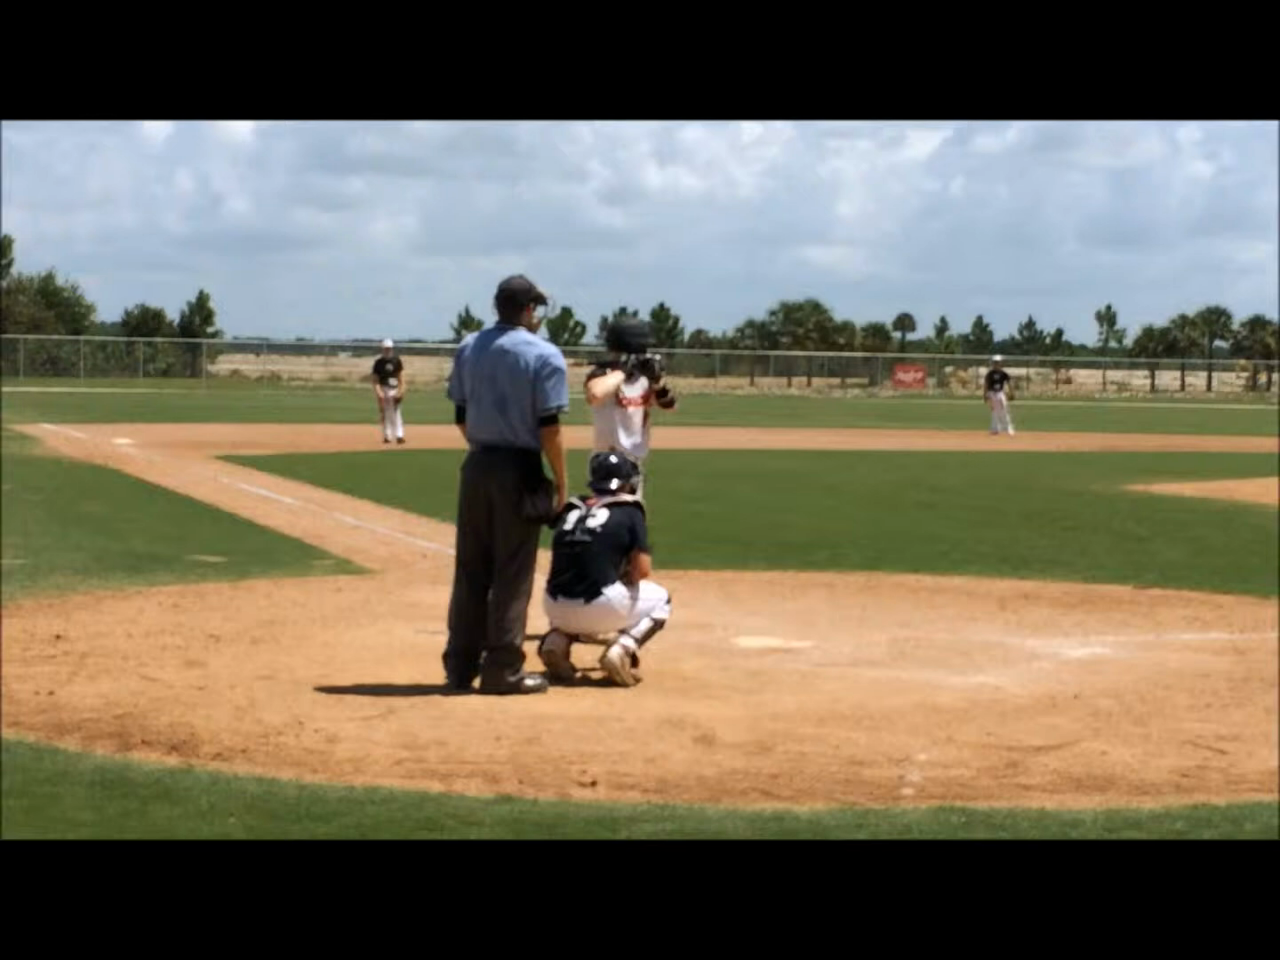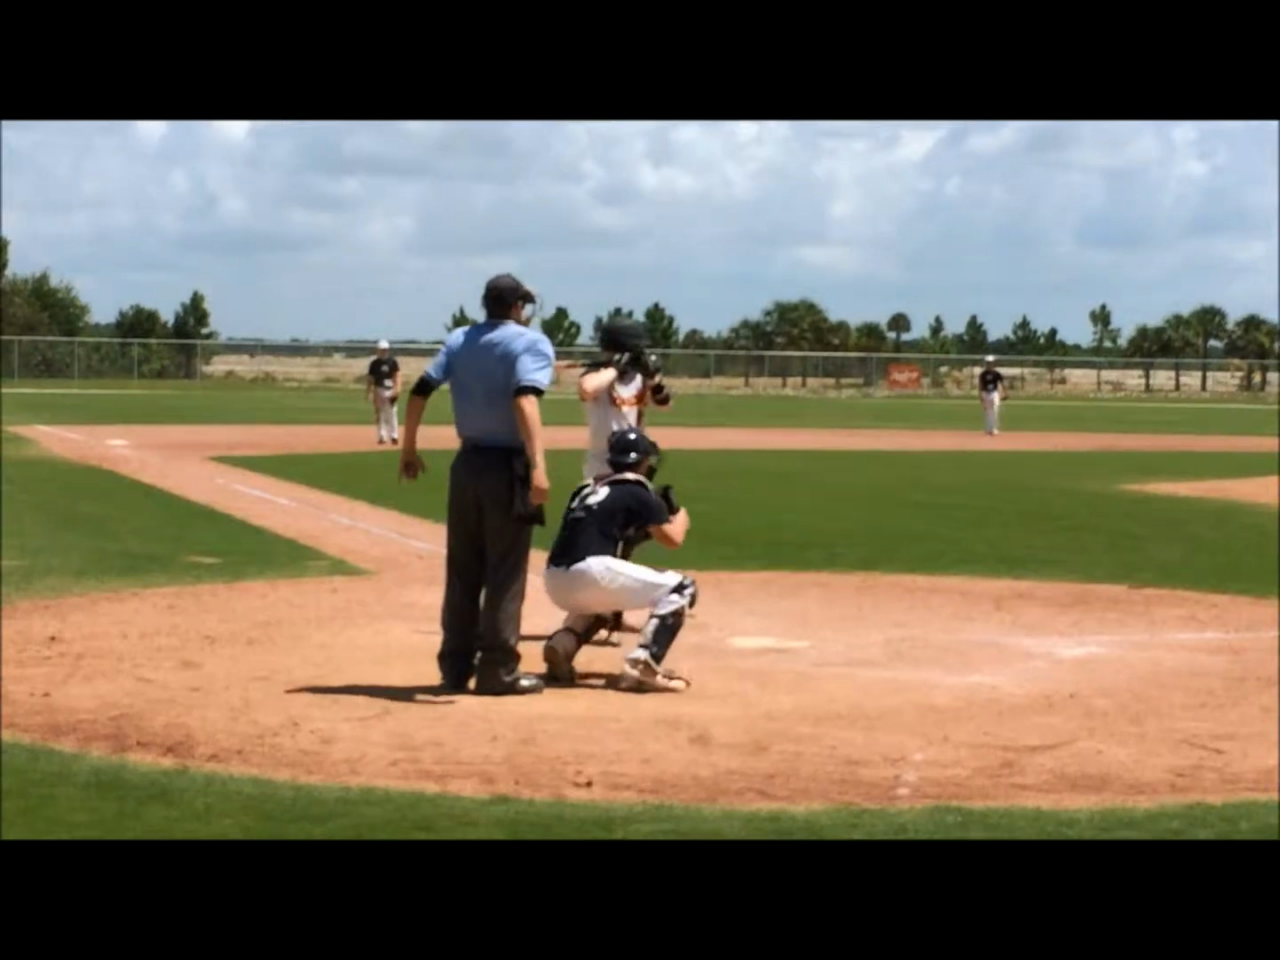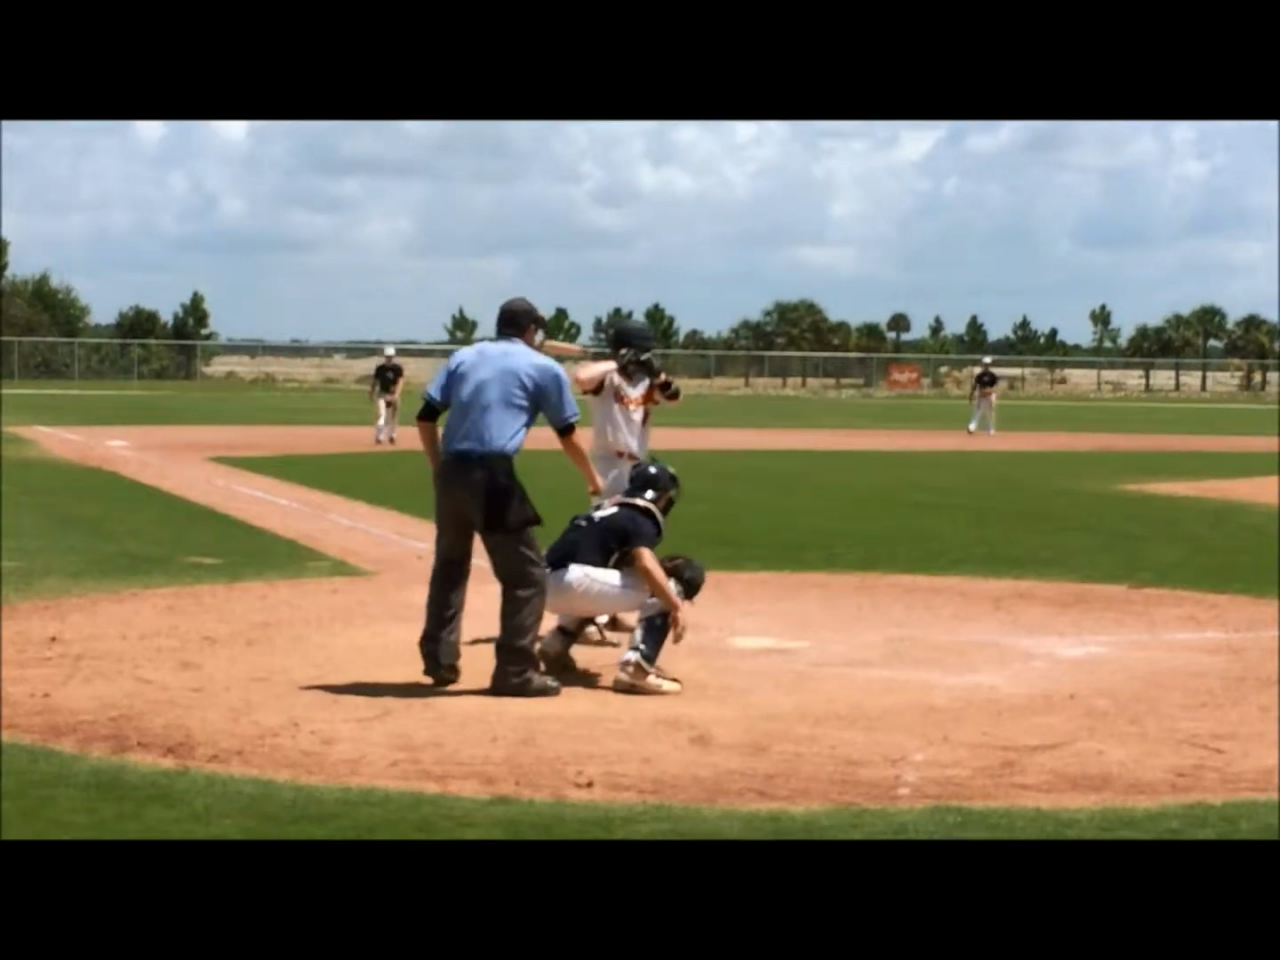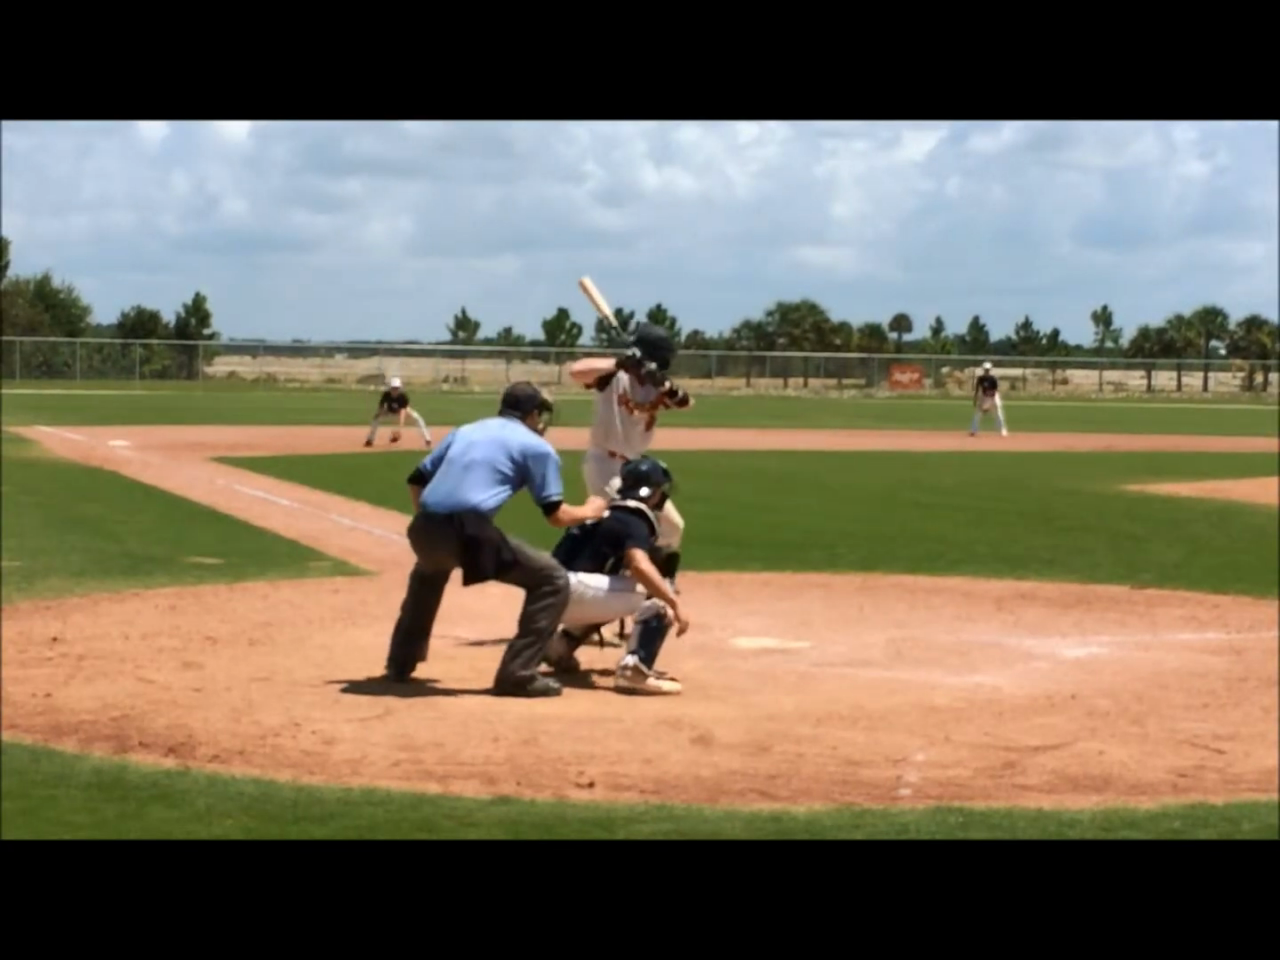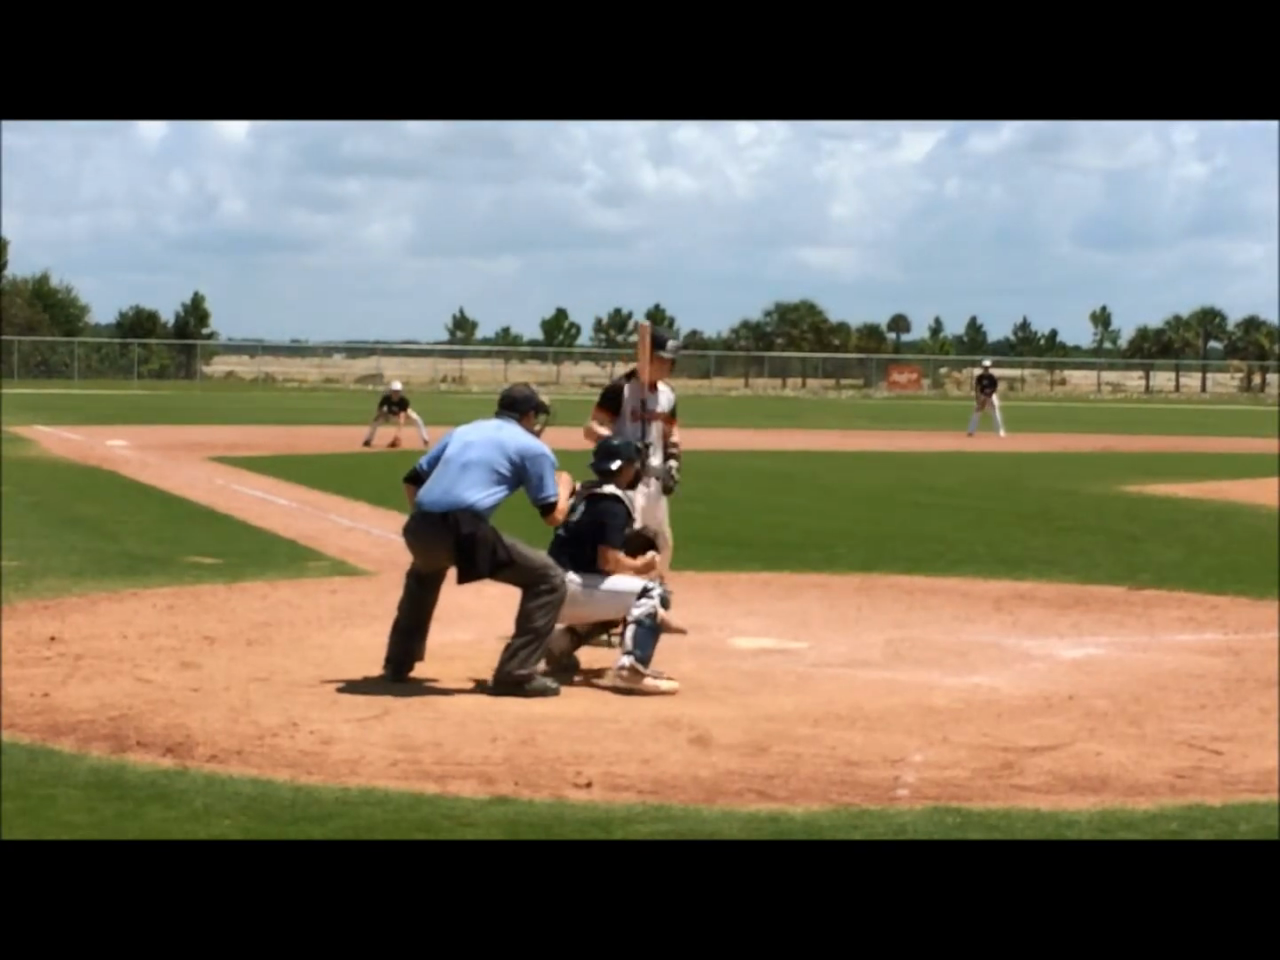
dt=0.7s
person 1, frame 1
left shoulder: (469, 347)
right shoulder: (544, 354)
left elbow: (462, 417)
right elbow: (549, 429)
right wrist: (561, 483)
left hip: (476, 467)
right hip: (519, 470)
left knee: (470, 571)
right knee: (512, 575)
left ankle: (461, 666)
right ankle: (503, 671)
person 1, frame 2
left shoulder: (458, 340)
right shoulder: (532, 342)
left elbow: (420, 391)
right elbow: (526, 400)
left wrist: (409, 448)
right wrist: (538, 466)
left hip: (467, 464)
right hip: (507, 467)
left knee: (462, 572)
right knee: (505, 574)
left ankle: (456, 666)
right ankle: (498, 671)
person 1, frame 3
left shoulder: (463, 356)
right shoulder: (544, 367)
left elbow: (426, 416)
right elbow: (569, 436)
right wrist: (592, 478)
left hip: (451, 474)
right hip: (492, 477)
left knee: (449, 568)
right knee: (525, 575)
left ankle: (439, 661)
right ankle: (516, 673)
person 1, frame 4
left shoulder: (465, 430)
right shoulder: (536, 446)
left elbow: (417, 480)
right elbow: (556, 515)
right wrist: (590, 510)
left hip: (424, 530)
right hip: (468, 532)
left knee: (427, 575)
right knee: (552, 580)
left ankle: (400, 663)
right ankle: (518, 675)
person 1, frame 5
left shoulder: (463, 431)
right shoulder: (533, 447)
left elbow: (412, 480)
right elbow: (553, 516)
right wrist: (564, 487)
left hip: (420, 529)
right hip: (464, 532)
left knee: (423, 575)
right knee: (548, 579)
left ankle: (398, 663)
right ankle: (516, 674)
person 2, frame 1
left shoulder: (645, 376)
right shoulder: (602, 374)
left elbow: (669, 404)
right elbow: (595, 394)
left wrist: (657, 379)
right wrist: (622, 371)
left hip: (636, 459)
person 2, frame 2
left shoulder: (638, 375)
right shoulder: (597, 373)
left elbow: (663, 401)
right elbow: (586, 389)
left wrist: (653, 376)
right wrist: (616, 367)
right hip: (604, 464)
left knee: (625, 538)
left ankle: (612, 610)
person 2, frame 3
left shoulder: (644, 378)
right shoulder: (605, 375)
left elbow: (673, 396)
right elbow: (580, 378)
left wrist: (657, 374)
right wrist: (617, 362)
left hip: (637, 467)
right hip: (610, 466)
left ankle: (608, 612)
right ankle: (591, 619)
person 2, frame 4
left shoulder: (655, 383)
right shoulder: (614, 375)
left elbow: (685, 403)
right elbow: (576, 371)
left wrist: (663, 384)
right wrist: (619, 362)
right hip: (605, 464)
left knee: (672, 525)
person 2, frame 5
left shoulder: (667, 394)
right shoulder: (621, 388)
left elbow: (672, 437)
right elbow: (592, 428)
left wrist: (672, 468)
left hip: (653, 478)
left knee: (662, 546)
person 3, frame 1
left shoulder: (571, 510)
right shoulder: (629, 512)
right elbow: (641, 571)
right wrist: (625, 571)
left hip: (556, 609)
right hip: (600, 609)
right knee: (660, 598)
left ankle: (557, 641)
right ankle: (623, 650)
person 3, frame 2
left shoulder: (587, 490)
right shoulder: (636, 492)
right elbow: (672, 539)
right wrist: (681, 516)
left hip: (556, 582)
right hip: (589, 575)
left knee: (601, 599)
right knee: (682, 588)
left ankle: (564, 643)
right ankle: (642, 665)
person 3, frame 3
left shoulder: (611, 510)
right shoulder: (641, 520)
right elbow: (645, 566)
left wrist: (661, 571)
right wrist: (677, 606)
left hip: (548, 584)
right hip: (571, 583)
right knee: (666, 592)
left ankle: (556, 647)
right ankle: (635, 669)
person 3, frame 4
left shoulder: (612, 512)
right shoulder: (634, 520)
right elbow: (639, 566)
right wrist: (675, 603)
right hip: (571, 591)
left knee: (610, 596)
right knee: (659, 595)
left ankle: (560, 647)
right ankle: (634, 670)
person 3, frame 5
left shoulder: (587, 493)
right shoulder: (613, 503)
right elbow: (608, 562)
right wrist: (641, 566)
right hip: (567, 588)
left knee: (619, 605)
right knee: (653, 593)
left ankle: (562, 644)
right ankle: (631, 670)
